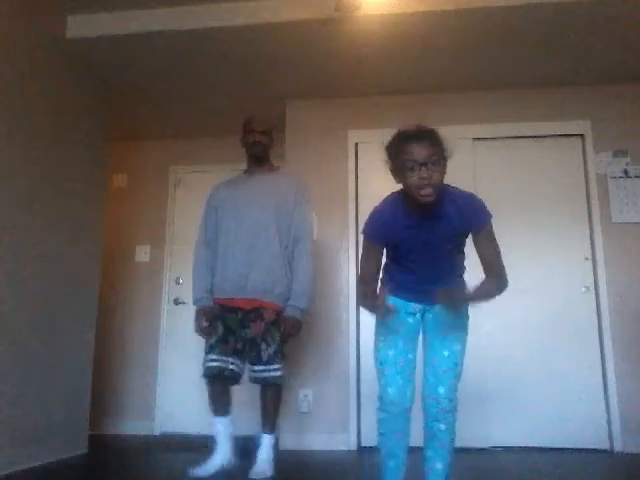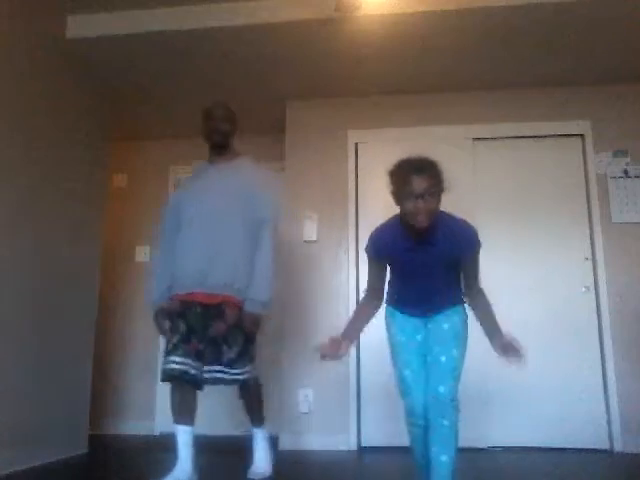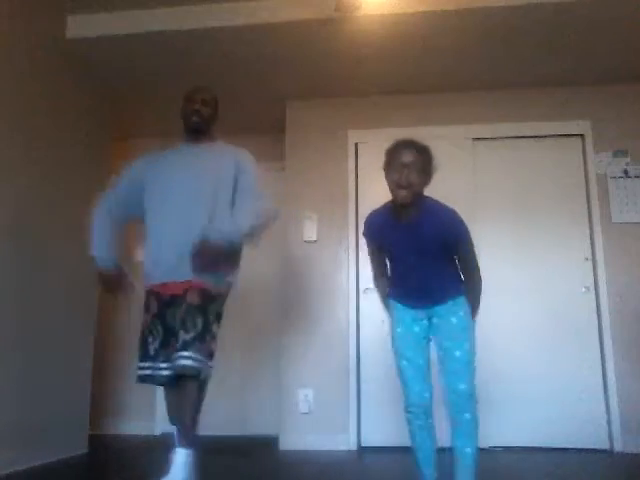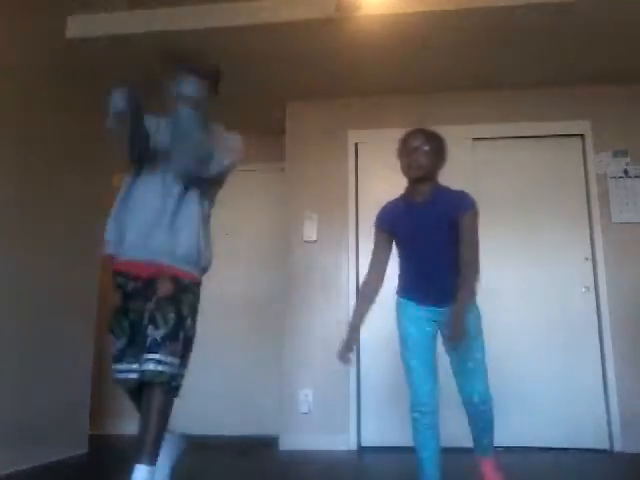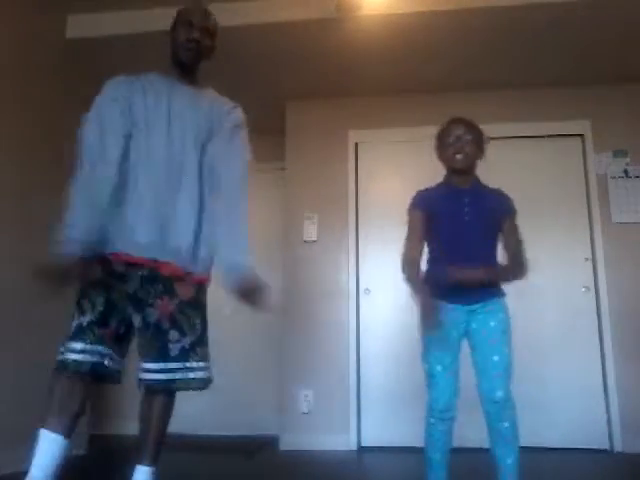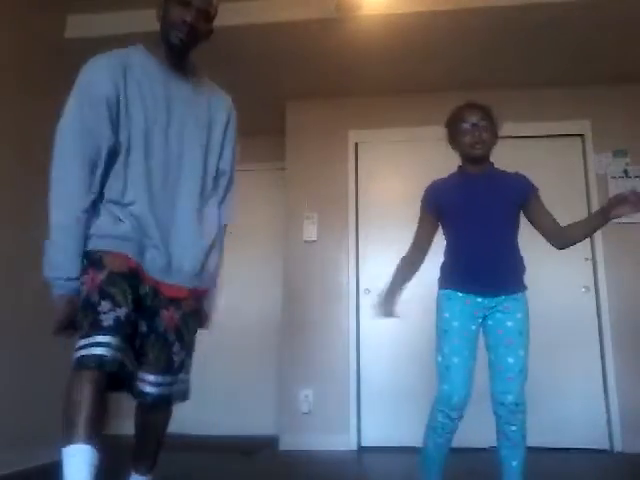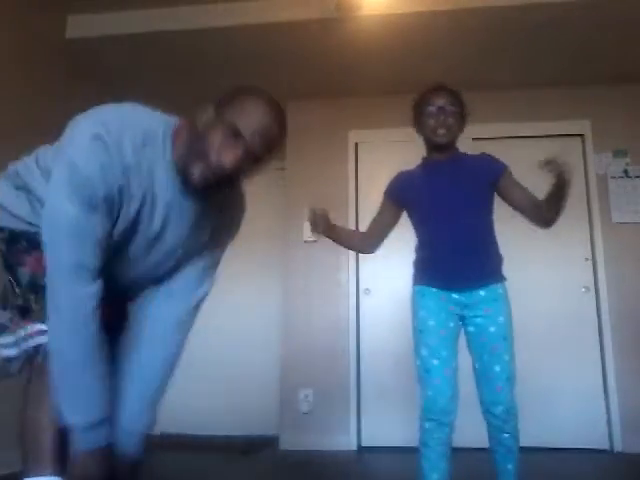
dt=0.4s
person 1, frame 1
left shoulder: (290, 189)
right shoulder: (221, 192)
left elbow: (302, 250)
right elbow: (206, 248)
left wrist: (298, 305)
right wrist: (202, 300)
left hip: (269, 299)
right hip: (224, 300)
left knee: (271, 375)
right knee: (216, 370)
right ankle: (223, 449)
person 1, frame 2
left shoulder: (255, 177)
right shoulder: (186, 185)
left elbow: (265, 240)
right elbow: (166, 241)
left wrist: (256, 301)
right wrist: (160, 298)
left hip: (232, 294)
right hip: (186, 293)
left knee: (240, 370)
right knee: (179, 370)
left ankle: (261, 444)
person 1, frame 3
left shoulder: (234, 161)
right shoulder: (152, 164)
left elbow: (262, 205)
right elbow: (111, 205)
left wrist: (228, 237)
right wrist: (106, 258)
left hip: (204, 278)
right hip: (160, 279)
left knee: (190, 362)
right knee: (166, 368)
person 1, frame 4
left shoulder: (225, 140)
right shoulder: (148, 123)
left elbow: (199, 164)
right elbow: (135, 139)
left wrist: (192, 104)
left hip: (176, 262)
right hip: (126, 258)
left knee: (160, 367)
right knee: (130, 365)
right ankle: (166, 439)
person 1, frame 5
left shoulder: (226, 115)
right shoulder: (124, 91)
left elbow: (229, 187)
right elbow: (97, 165)
left wrist: (236, 262)
right wrist: (77, 239)
left hip: (183, 259)
right hip: (115, 249)
left knee: (166, 371)
right knee: (80, 355)
person 1, frame 6
left shoulder: (218, 106)
right shoulder: (109, 71)
left elbow: (217, 198)
right elbow: (74, 171)
left wrist: (202, 277)
right wrist: (64, 276)
left hip: (176, 267)
right hip: (111, 248)
left knee: (160, 386)
right knee: (95, 358)
person 1, frame 7
left shoulder: (223, 211)
right shoulder: (105, 142)
left elbow: (170, 311)
right elbow: (73, 288)
left wrist: (129, 433)
right wrist: (91, 431)
right knee: (55, 354)
person 2, frame 1
left shoulder: (468, 207)
right shoulder: (383, 217)
left elbow: (498, 278)
right elbow: (366, 284)
left wrist: (462, 297)
right wrist: (373, 301)
left hip: (447, 303)
right hip: (399, 304)
left knee: (441, 402)
right knee: (392, 400)
person 2, frame 2
left shoulder: (460, 234)
right shoulder: (383, 238)
left elbow: (472, 288)
right elbow: (374, 295)
left wrist: (495, 334)
right wrist: (347, 338)
left hip: (446, 316)
right hip: (403, 318)
left knee: (443, 400)
right knee: (417, 408)
person 2, frame 3
left shoulder: (447, 220)
right shoulder: (376, 223)
left elbow: (472, 279)
right elbow: (380, 275)
left wrist: (469, 323)
right wrist: (393, 311)
left hip: (449, 306)
right hip: (406, 311)
left knee: (460, 390)
right knee: (417, 401)
person 2, frame 4
left shoulder: (460, 203)
right shoulder: (389, 214)
left elbow: (469, 263)
right elbow: (375, 274)
left wrist: (459, 316)
right wrist: (353, 329)
left hip: (458, 308)
right hip: (413, 309)
left knee: (477, 394)
right knee: (423, 402)
person 2, frame 5
left shoulder: (498, 201)
right shoulder: (425, 200)
left elbow: (518, 265)
right elbow: (410, 260)
left wrist: (478, 273)
right wrist: (424, 300)
left hip: (486, 306)
right hip: (442, 308)
left knee: (497, 399)
right knee: (440, 402)
person 2, frame 6
left shoulder: (517, 185)
right shoulder: (439, 192)
left elbow: (559, 236)
right elbow: (417, 251)
left wrist: (608, 212)
right wrist: (393, 289)
left hip: (510, 298)
right hip: (458, 298)
left knee: (510, 399)
right knee: (450, 396)
person 2, frame 7
left shoulder: (487, 168)
right shoulder: (405, 183)
left elbow: (543, 215)
right elbow: (371, 240)
left wrist: (560, 186)
right wrist: (332, 231)
left hip: (487, 293)
right hip: (433, 295)
left knee: (500, 402)
right knee: (438, 403)
